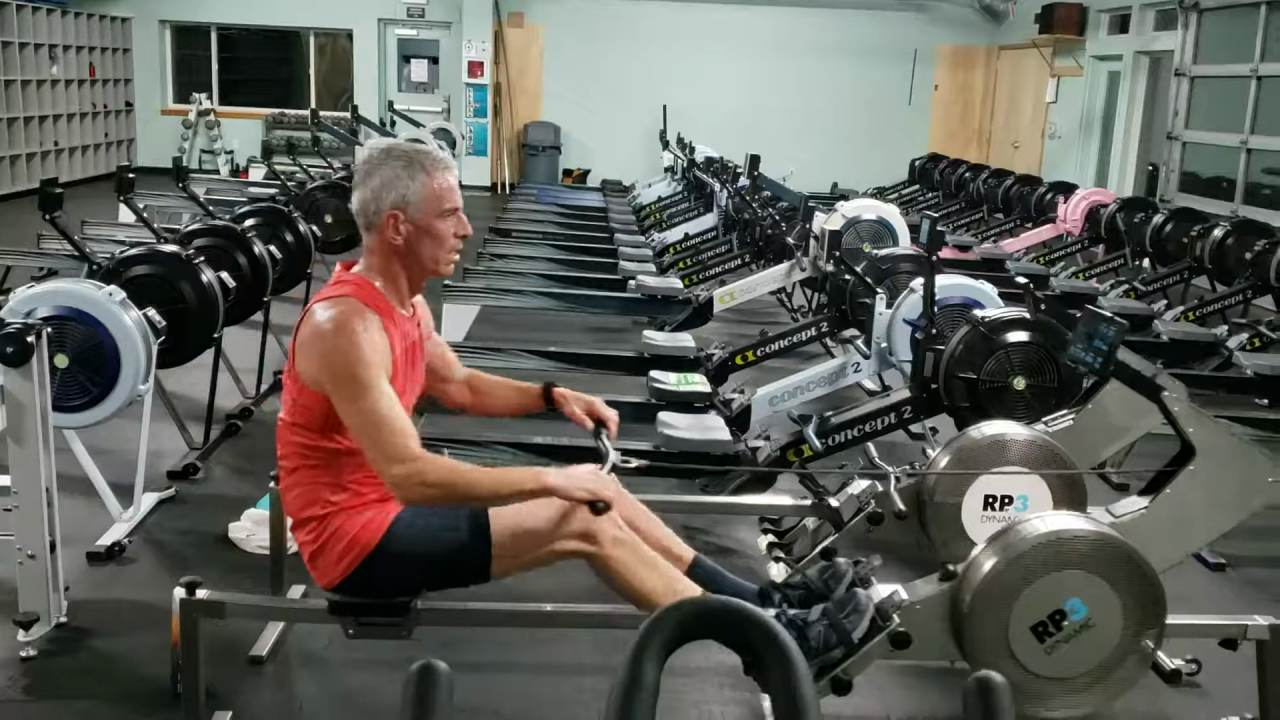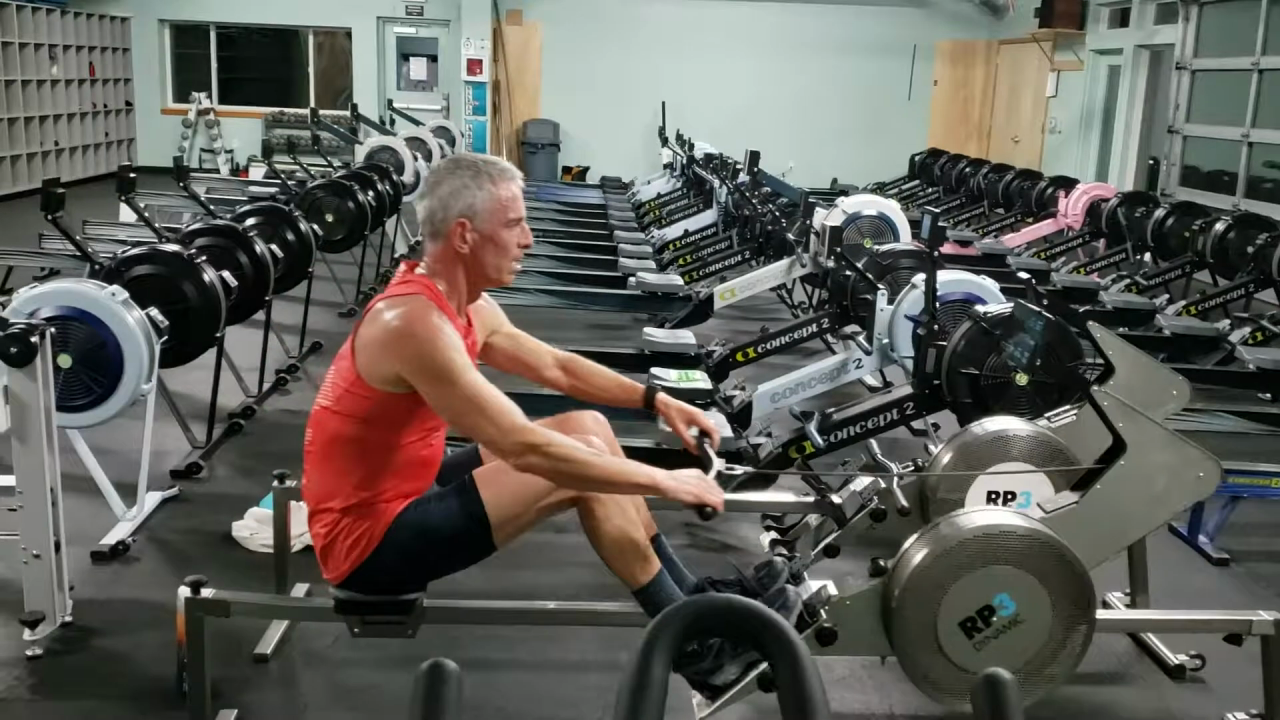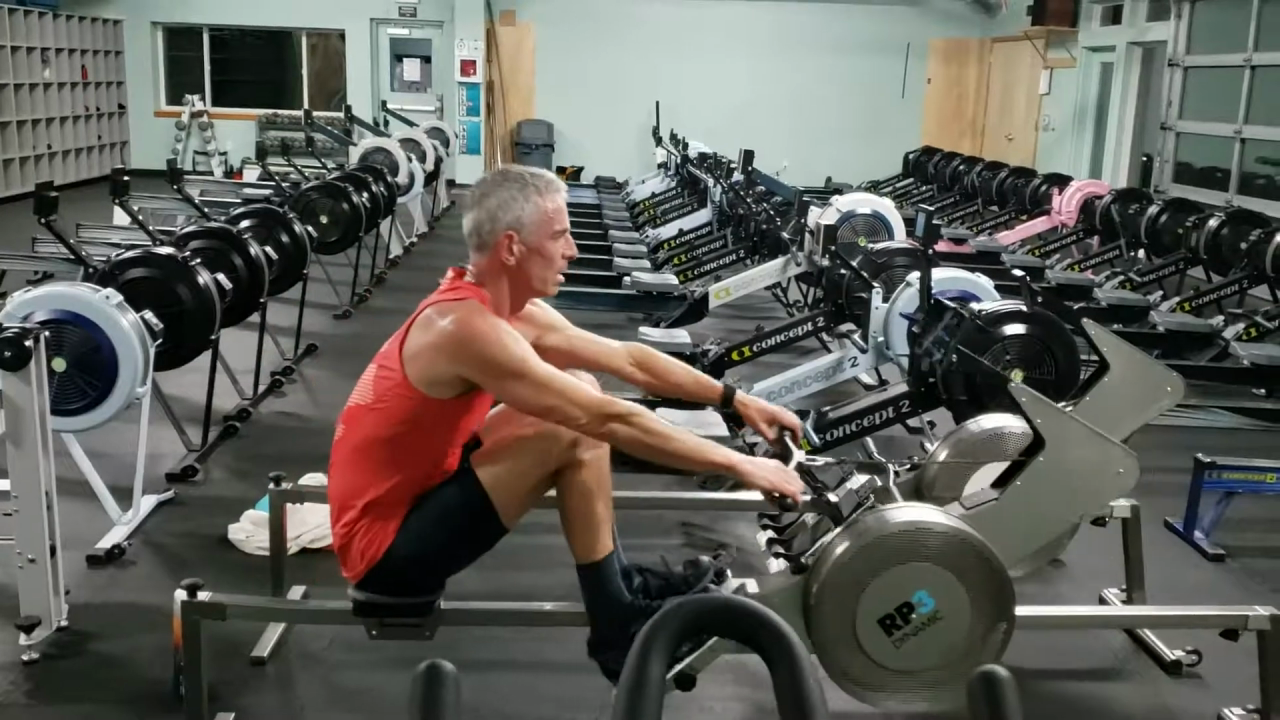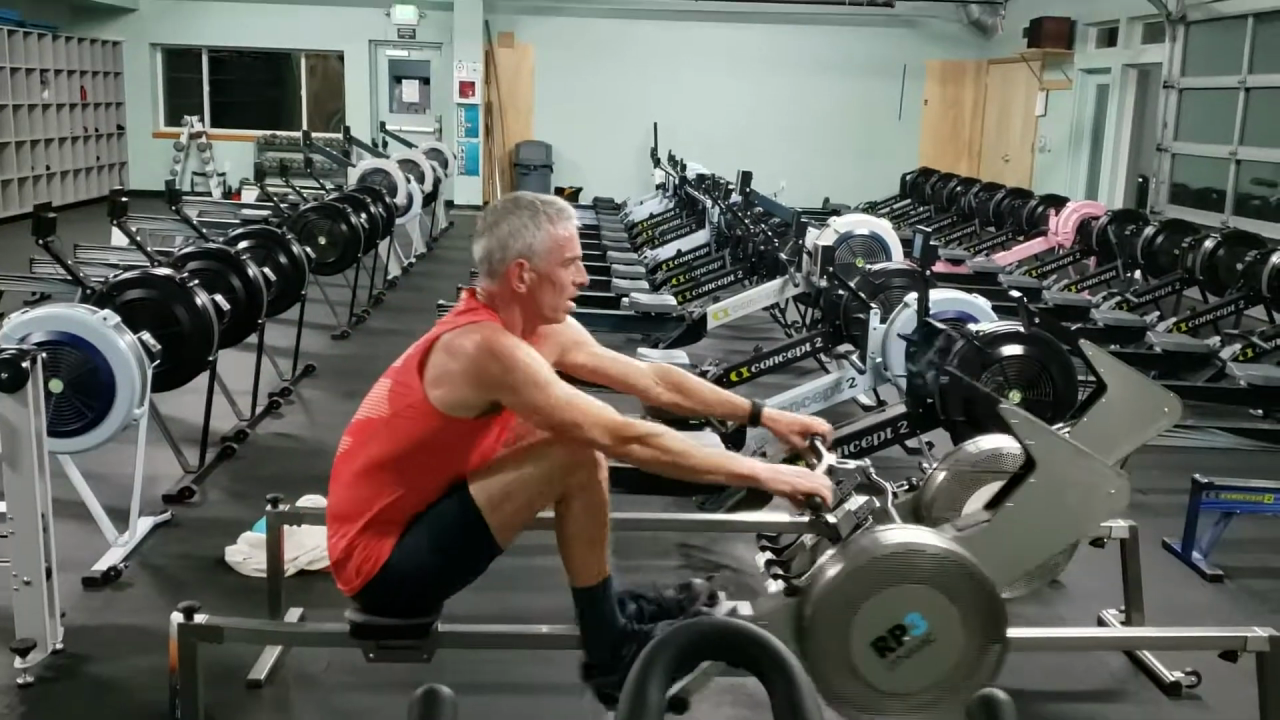
dt=0.4s
person 1, frame 1
left shoulder: (401, 302)
right shoulder: (346, 325)
left elbow: (462, 386)
right elbow: (411, 477)
left wrist: (552, 395)
right wrist: (550, 480)
left hip: (391, 506)
right hip: (355, 543)
left knee: (595, 495)
right knee: (583, 524)
left ankle: (756, 604)
person 1, frame 2
left shoulder: (458, 301)
right shoulder: (414, 323)
left elbow: (556, 365)
right elbow: (528, 450)
left wrist: (656, 399)
right wrist: (662, 482)
left hip: (406, 492)
right hip: (367, 544)
left knee: (588, 429)
right knee: (578, 469)
left ankle: (691, 596)
right ankle: (696, 642)
person 1, frame 3
left shoulder: (510, 308)
right shoulder: (467, 328)
left elbow: (627, 360)
right elbow: (609, 419)
left wrist: (737, 400)
right wrist: (739, 465)
left hip: (414, 493)
right hip: (385, 547)
left knee: (580, 403)
right knee: (579, 423)
left ankle: (618, 585)
right ankle: (617, 630)
person 1, frame 4
left shoulder: (536, 328)
right shoulder: (489, 350)
left elbow: (653, 380)
right elbow: (635, 440)
left wrist: (765, 414)
right wrist: (767, 475)
left hip: (420, 516)
right hip: (383, 564)
left knee: (576, 443)
right knee: (579, 455)
left ankle: (619, 612)
right ankle: (612, 651)
